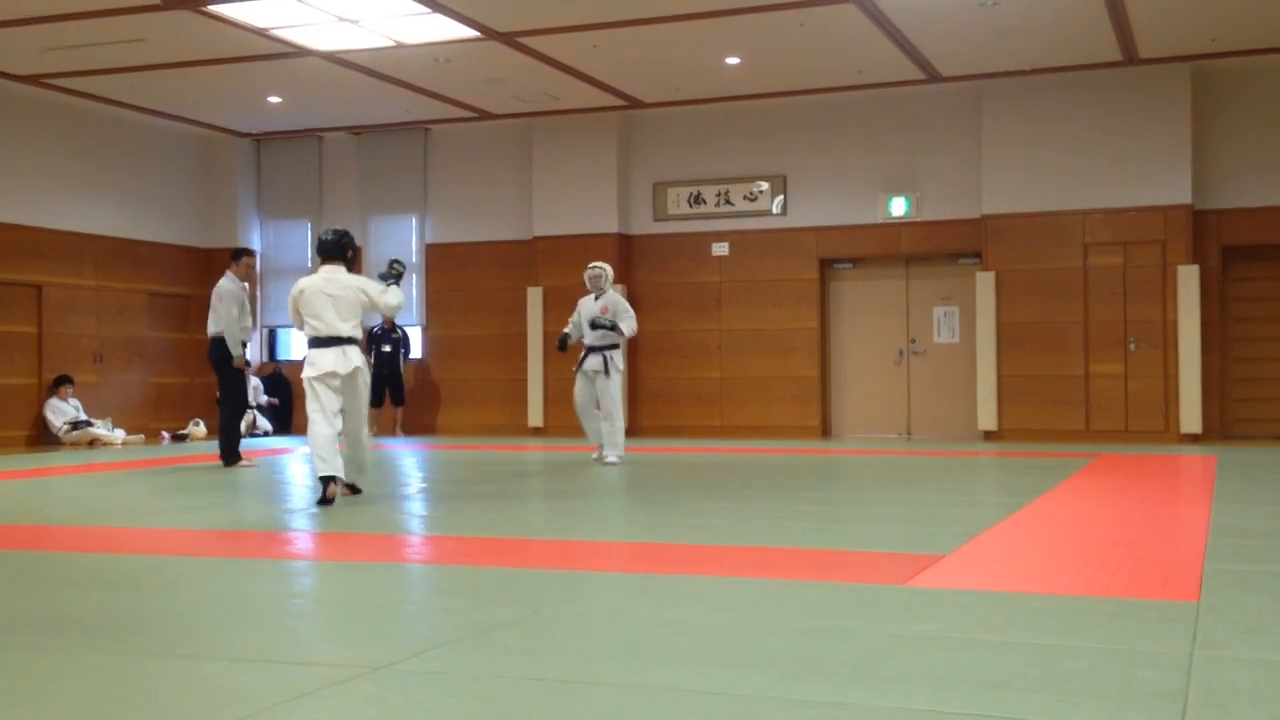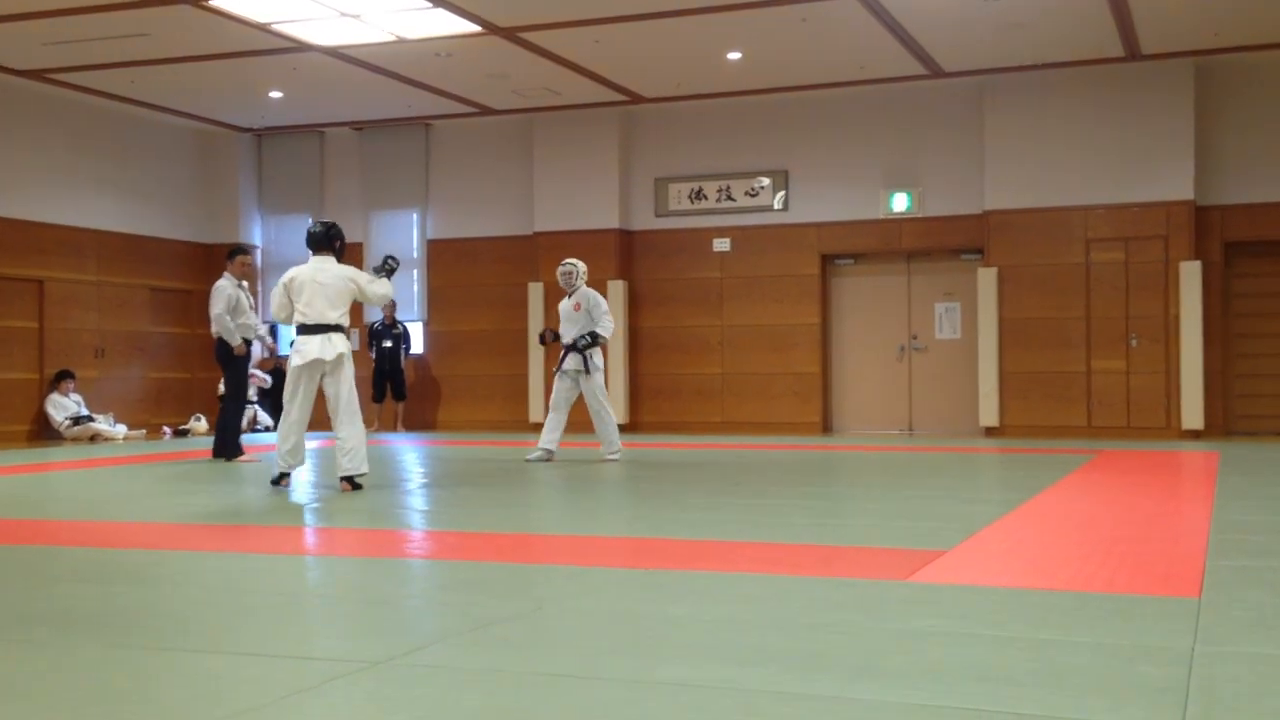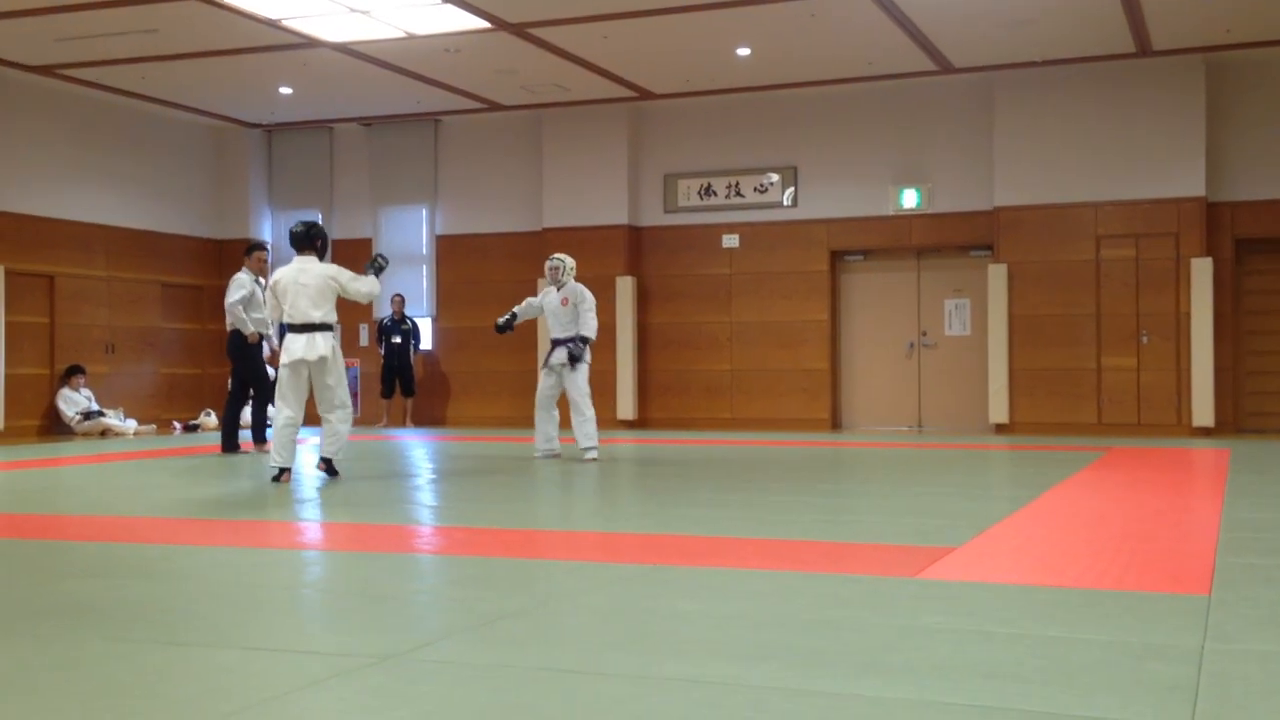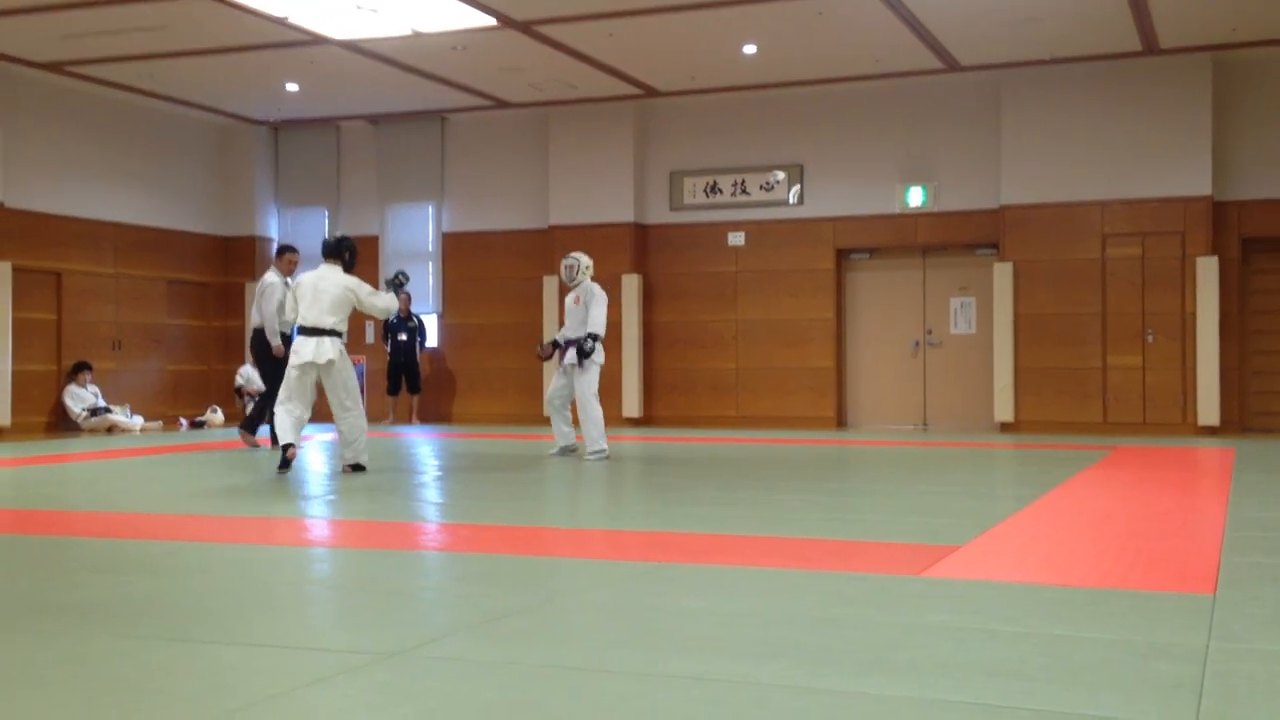
dt=0.4s
person 1, frame 1
left shoulder: (303, 286)
right shoulder: (359, 284)
left elbow: (298, 323)
right elbow: (392, 304)
right wrist: (393, 282)
left hip: (318, 358)
right hip: (350, 357)
left knee: (322, 423)
right knee: (356, 425)
left ankle: (331, 481)
right ankle: (349, 480)
person 1, frame 2
left shoulder: (293, 274)
right shoulder: (348, 274)
left elbow: (280, 313)
right elbow: (382, 295)
right wrist: (385, 275)
left hip: (305, 345)
right hip: (336, 345)
left knee: (295, 412)
right knee: (346, 414)
left ankle: (284, 471)
right ankle: (349, 475)
person 1, frame 3
left shoulder: (279, 275)
right shoulder: (331, 272)
left elbow: (274, 314)
right elbow: (367, 291)
right wrist: (373, 273)
left hip: (293, 344)
right hip: (323, 344)
left knee: (287, 410)
right knee: (336, 407)
left ankle: (284, 467)
right ankle: (327, 457)
person 1, frame 4
left shoulder: (303, 280)
right shoulder: (351, 284)
left elbow: (292, 314)
right elbow: (384, 307)
right wrist: (394, 289)
left hip: (303, 346)
right hip: (331, 349)
left knee: (290, 404)
right knee: (348, 406)
left ankle: (288, 445)
right ankle: (353, 460)
person 2, frame 1
left shoulder: (238, 287)
right shoulder: (229, 287)
right elbow: (228, 323)
left wrist: (238, 352)
right wrist: (238, 353)
left hip: (229, 350)
right hip: (227, 350)
left knee: (238, 402)
right knee: (233, 403)
left ankle: (229, 451)
right ankle: (231, 456)
person 2, frame 2
left shoulder: (242, 288)
right shoulder: (224, 286)
left elbow: (252, 320)
right elbow: (219, 317)
left wrist: (266, 340)
right wrist: (236, 342)
left hip: (241, 348)
right hip: (231, 349)
left knee: (233, 398)
right knee: (236, 398)
left ankle: (221, 448)
right ankle: (233, 451)
person 2, frame 3
left shoulder: (257, 283)
right shoulder: (242, 280)
left elbow: (263, 318)
right elbow: (231, 305)
left wrist: (272, 342)
right wrist: (249, 331)
left hip: (250, 342)
right hip: (244, 342)
left knee: (238, 394)
right knee: (262, 390)
left ankle: (229, 443)
right ankle: (260, 440)
person 2, frame 4
left shoulder: (280, 281)
right shoulder: (273, 282)
right elbow: (269, 315)
left wrist: (278, 342)
right wrist: (276, 343)
left hip: (268, 340)
right hip: (267, 340)
left knee: (273, 389)
right knee: (281, 389)
left ankle: (248, 428)
right ankle: (279, 438)
person 3, frame 1
left shoulder: (617, 301)
right shoulder: (583, 303)
left elbow: (630, 325)
right elbow: (575, 325)
left wrist: (610, 324)
right wrist: (565, 337)
left hip: (608, 359)
right hip: (587, 359)
left knee: (610, 406)
right knee: (582, 404)
left ankle: (614, 452)
right ankle: (602, 444)
person 3, frame 2
left shoulder: (591, 296)
right shoulder: (564, 303)
left elbow: (606, 323)
left wrist: (589, 338)
right wrist: (552, 336)
left hip: (588, 357)
right hip: (568, 358)
left knee: (598, 404)
right knee: (557, 404)
left ankle: (613, 449)
right ankle: (546, 449)
person 3, frame 3
left shoulder: (580, 292)
right shoulder: (547, 294)
left elbow: (588, 320)
right elbow: (529, 307)
left wrist: (582, 343)
right wrist: (507, 319)
left hip: (574, 352)
right hip: (555, 353)
left knee: (579, 399)
right knee: (544, 400)
left ankle: (589, 447)
right ankle: (549, 446)
person 3, frame 4
left shoulder: (592, 290)
right shoulder: (570, 296)
left elbow: (597, 316)
left wrist: (591, 340)
right wrist: (553, 344)
left hip: (587, 352)
right hip: (569, 354)
left knee: (586, 399)
right knee: (554, 398)
left ankle: (598, 448)
right ankle: (567, 442)
